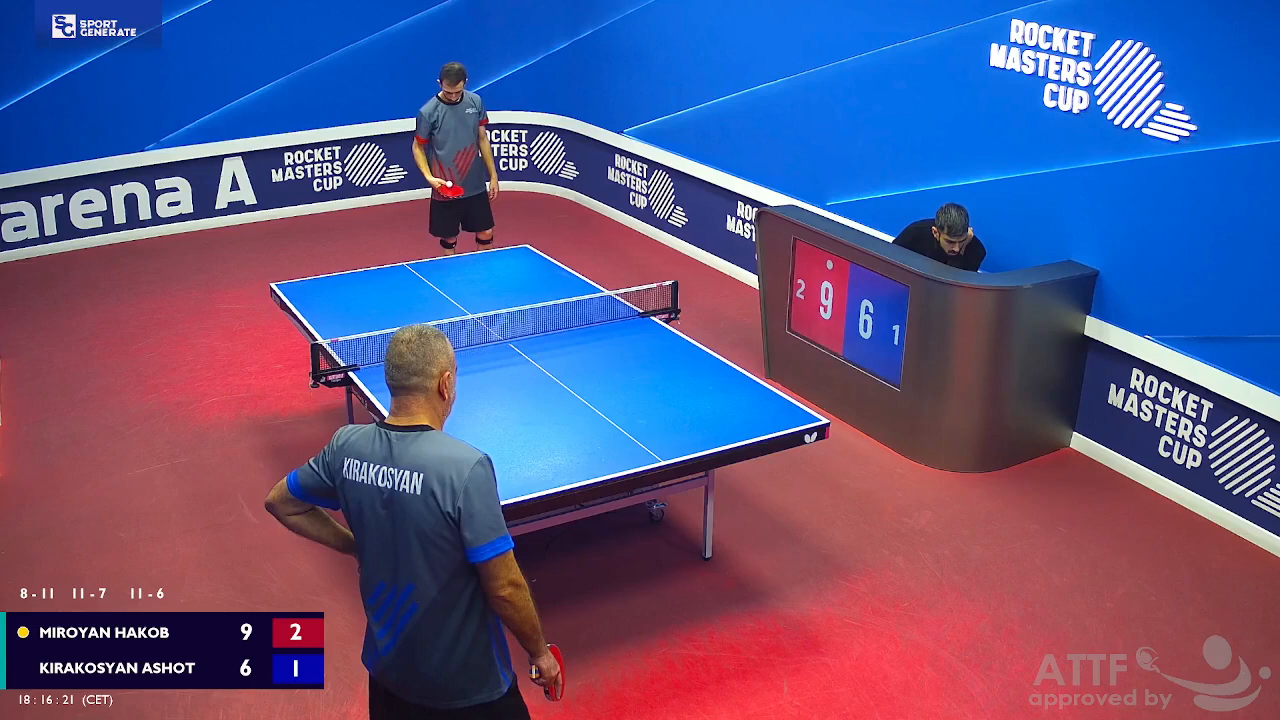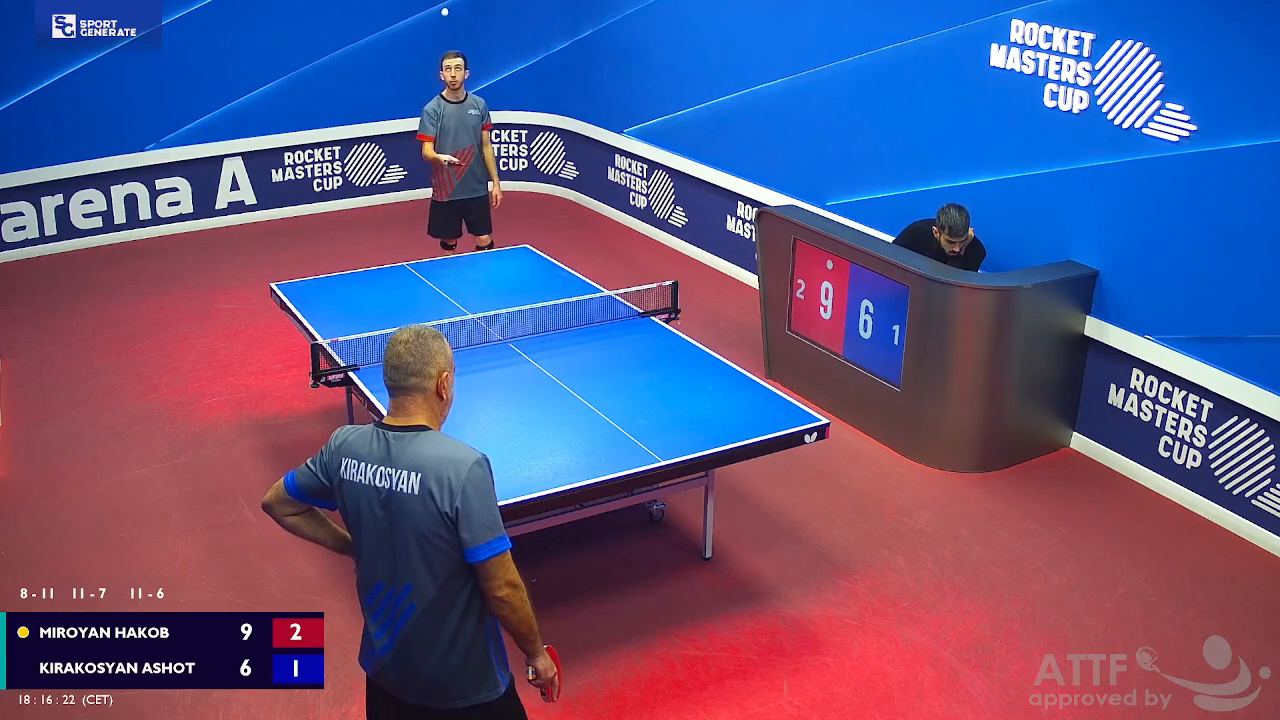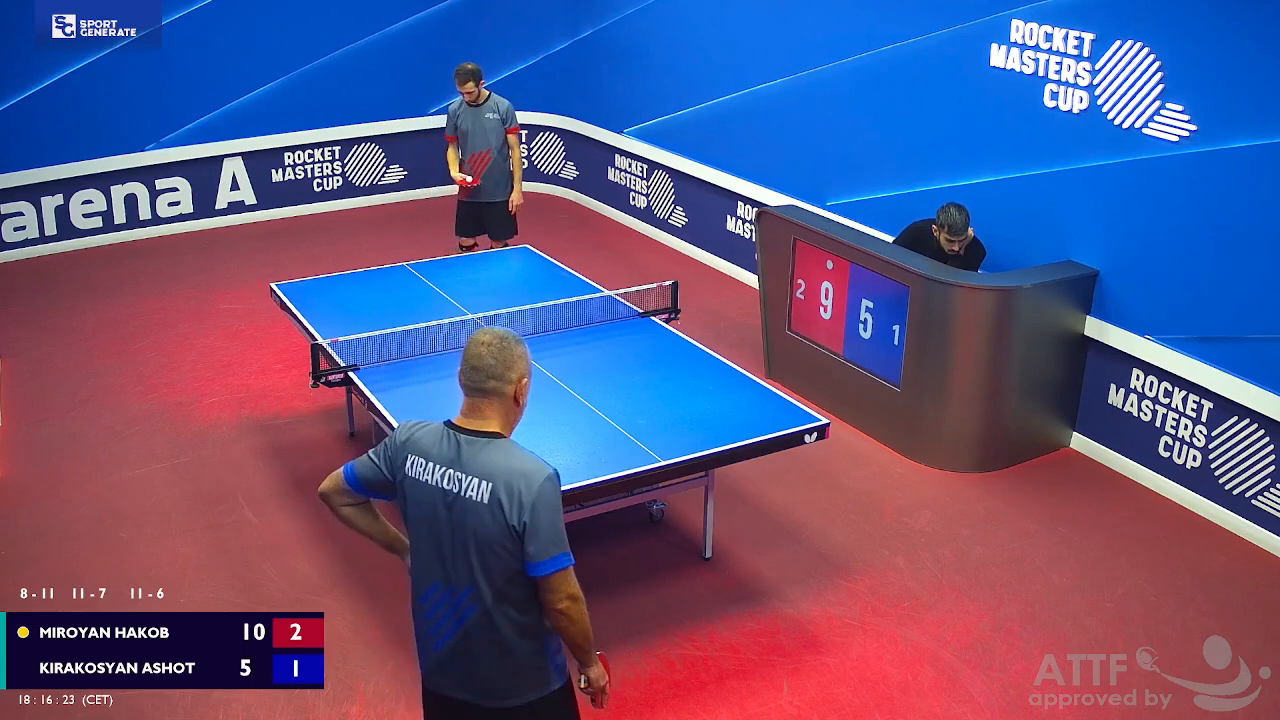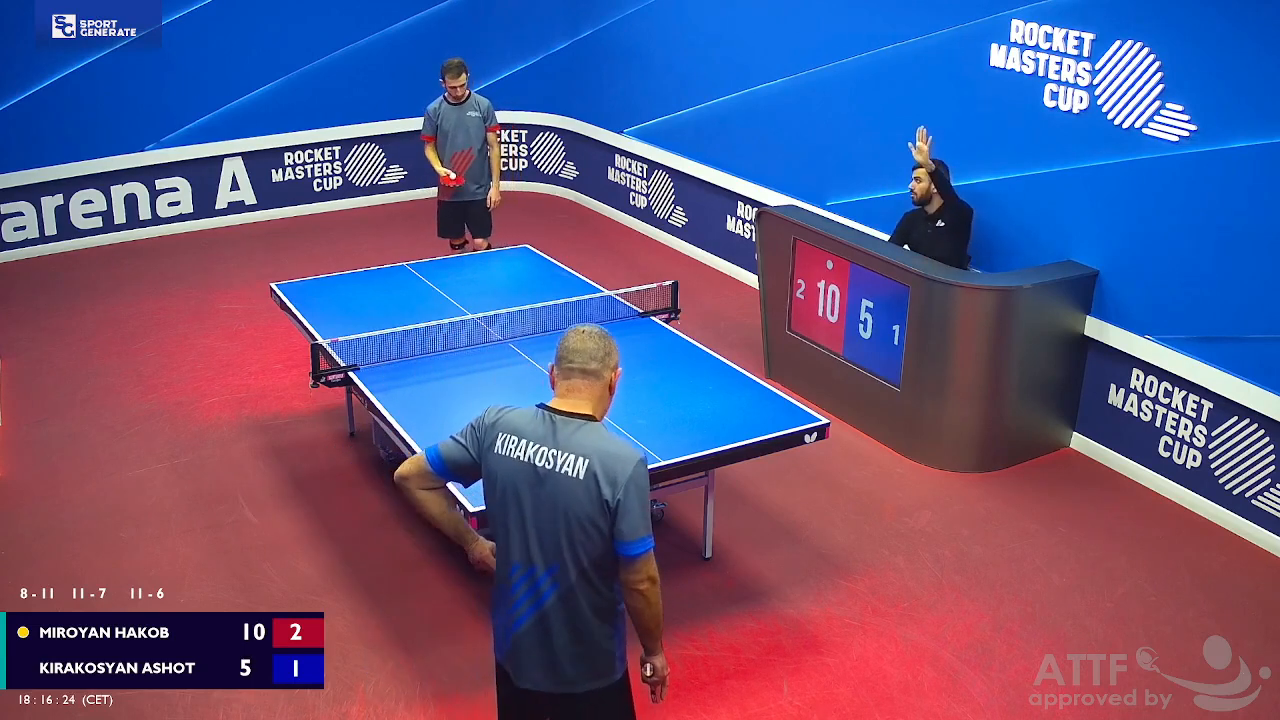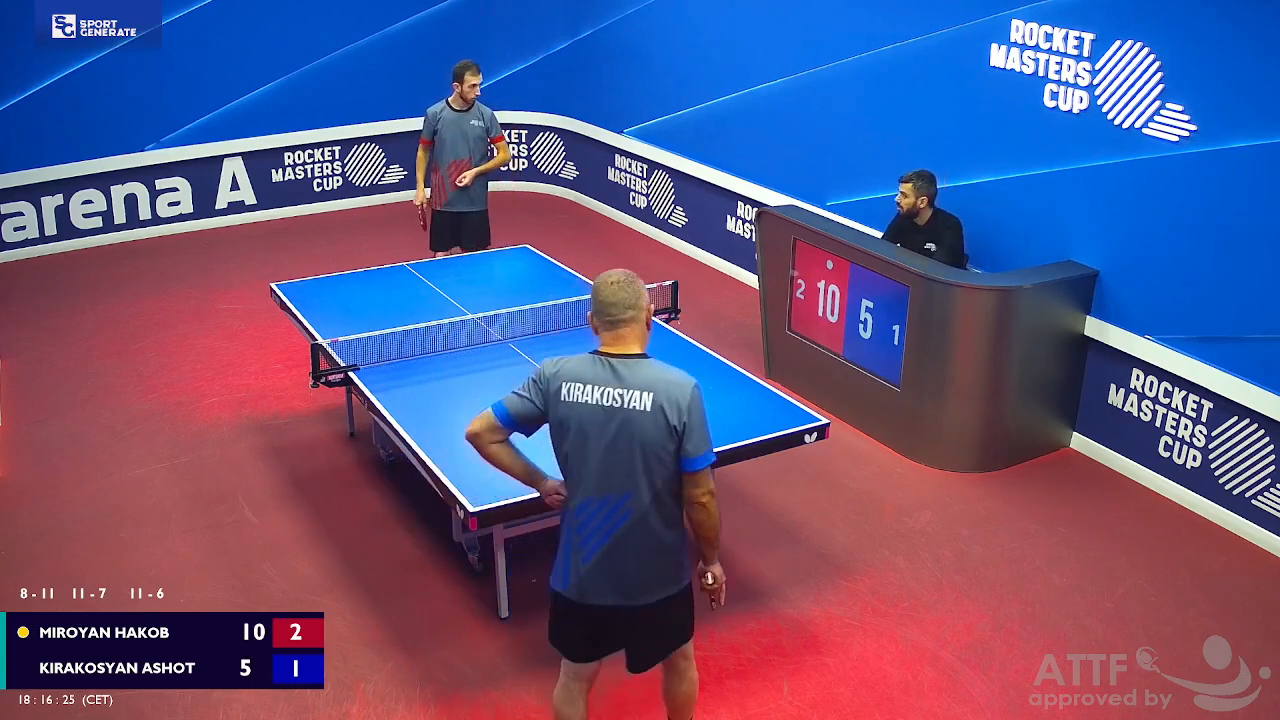
dt=1s
person 1, frame 1
left shoulder: (347, 446)
right shoulder: (465, 467)
left elbow: (281, 504)
right elbow: (504, 588)
right wrist: (540, 652)
left hip: (387, 668)
right hip: (468, 684)
person 1, frame 2
left shoulder: (344, 446)
right shoulder: (463, 467)
left elbow: (277, 504)
right elbow: (502, 589)
right wrist: (536, 653)
left hip: (384, 669)
right hip: (465, 685)
person 1, frame 3
left shoulder: (410, 441)
right shoulder: (532, 480)
left elbow: (334, 493)
right elbow: (561, 600)
right wrist: (589, 662)
left hip: (440, 667)
right hip: (524, 683)
person 1, frame 4
left shoulder: (495, 425)
right shoulder: (622, 462)
left elbow: (411, 476)
right elbow: (640, 582)
left wrist: (472, 542)
right wrist: (654, 651)
left hip: (514, 637)
right hip: (587, 658)
person 1, frame 5
left shoulder: (555, 375)
right shoulder: (680, 390)
left elbow: (480, 433)
right elbow: (699, 496)
left wrist: (541, 482)
right wrist: (710, 560)
left hip: (581, 568)
right hip: (658, 571)
left knee: (575, 676)
right knee: (679, 658)
person 2, frame 1
left shoulder: (476, 102)
right shoulder: (428, 112)
right elbow: (418, 147)
left wrist: (493, 175)
right wrist: (429, 177)
left hip: (476, 186)
left knee: (485, 235)
right knee: (449, 241)
person 2, frame 2
left shoulder: (479, 105)
right shoulder: (432, 109)
left elbow: (486, 146)
right elbow: (426, 151)
left wrist: (496, 183)
right wrist: (439, 158)
left hip: (477, 189)
right hip: (445, 192)
left knee: (484, 241)
right knee: (449, 243)
person 2, frame 3
left shoulder: (503, 107)
right shoulder: (454, 111)
left elbow: (515, 149)
right elbow: (452, 147)
left wrist: (517, 188)
right wrist: (454, 172)
left hip: (499, 192)
right hip: (468, 192)
left knee: (499, 246)
right knee: (465, 244)
person 2, frame 4
left shoulder: (483, 105)
right shoulder: (434, 110)
left elbow: (494, 147)
right elbow: (429, 146)
left wrist: (495, 186)
right wrist: (439, 169)
left hip: (478, 190)
right hip: (449, 191)
left knee: (481, 244)
right knee: (456, 245)
person 2, frame 5
left shoulder: (486, 115)
right shoulder: (434, 114)
left elbow: (504, 154)
right elbow: (423, 151)
left wrist: (475, 172)
right wrist: (420, 187)
left hip: (474, 202)
right hip: (443, 202)
right knee: (441, 256)
